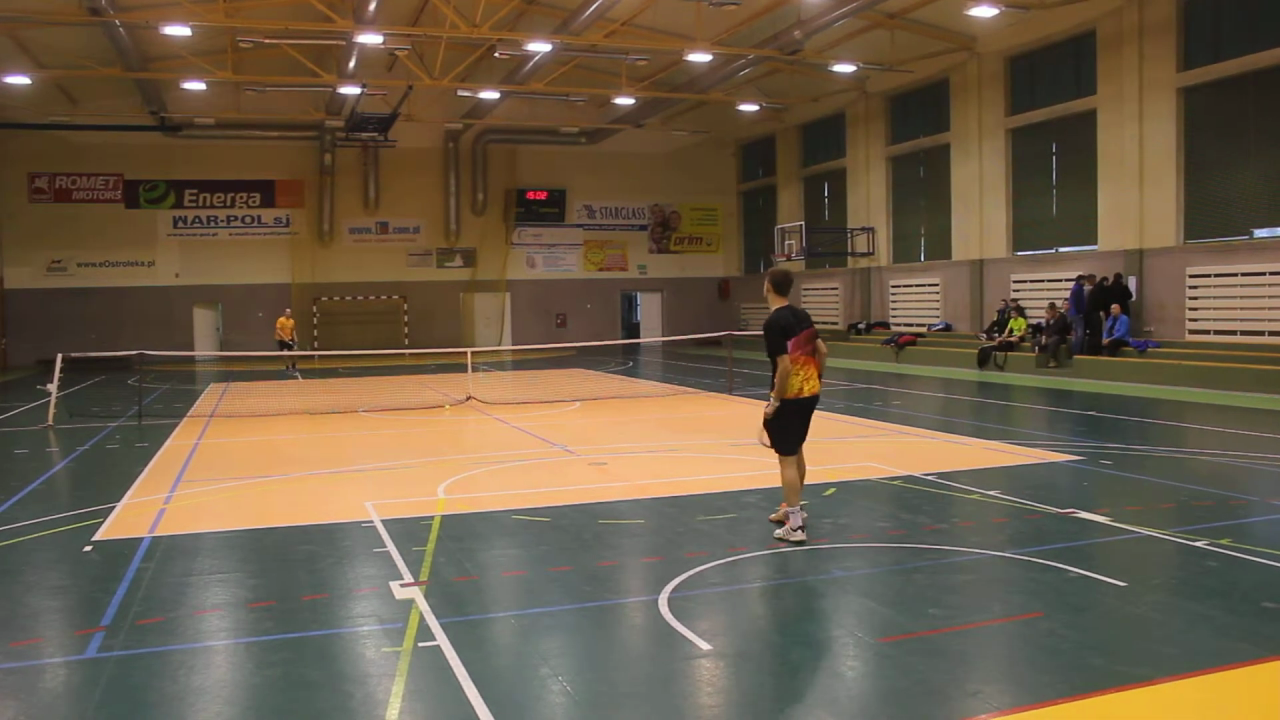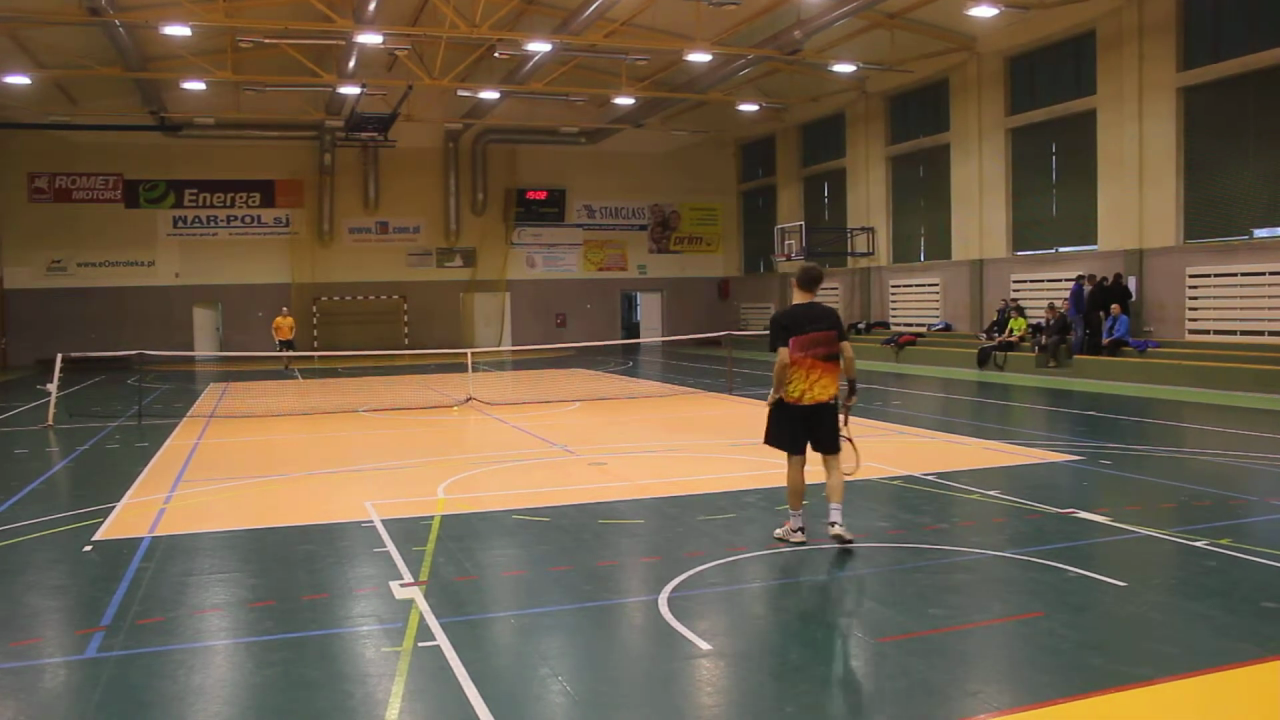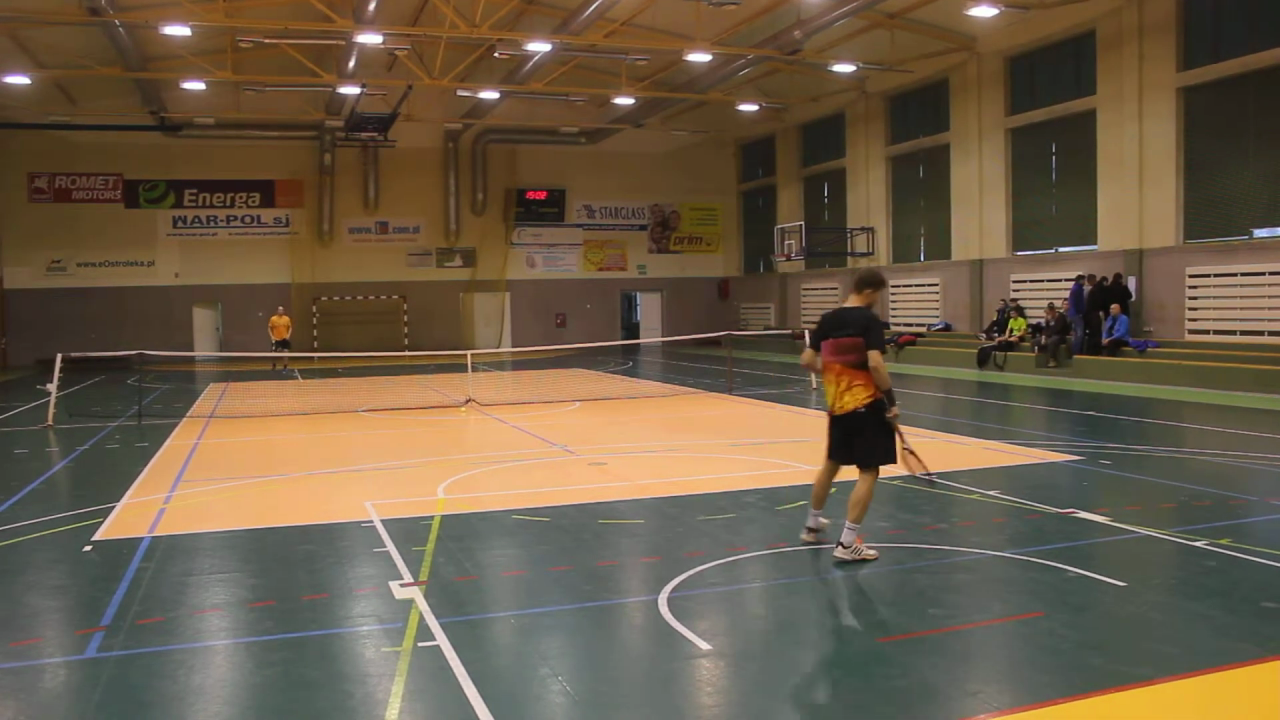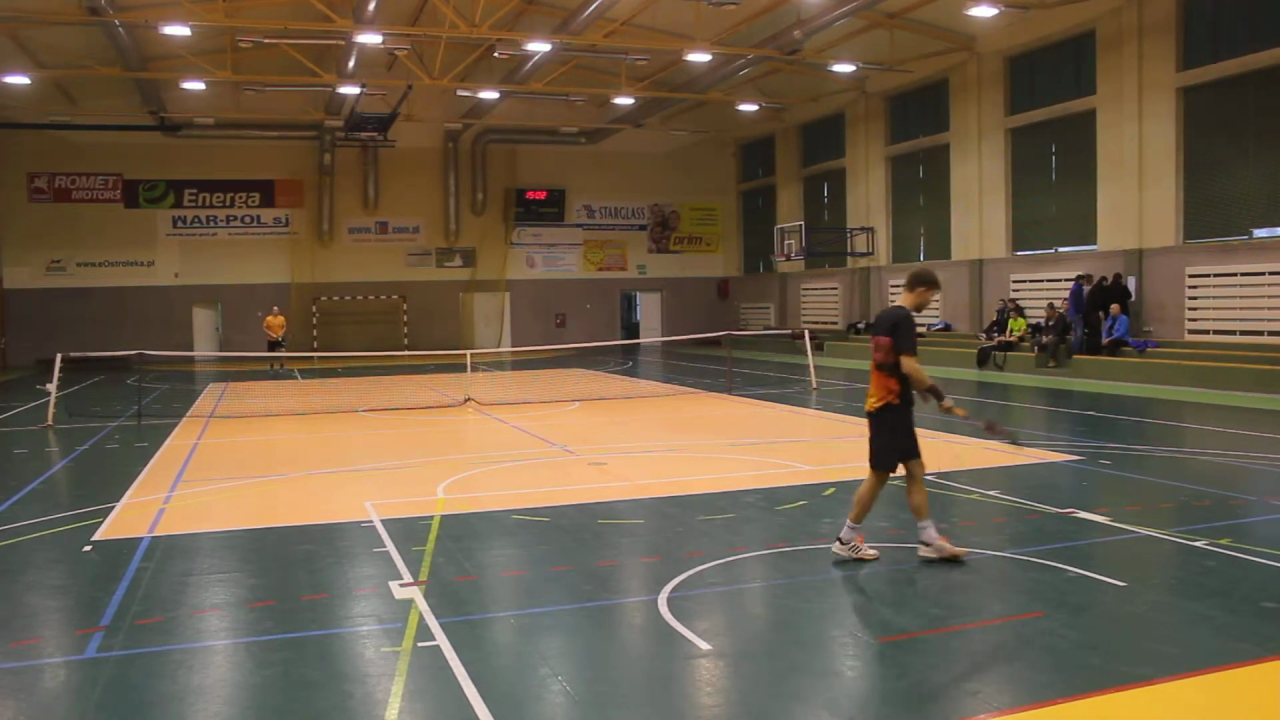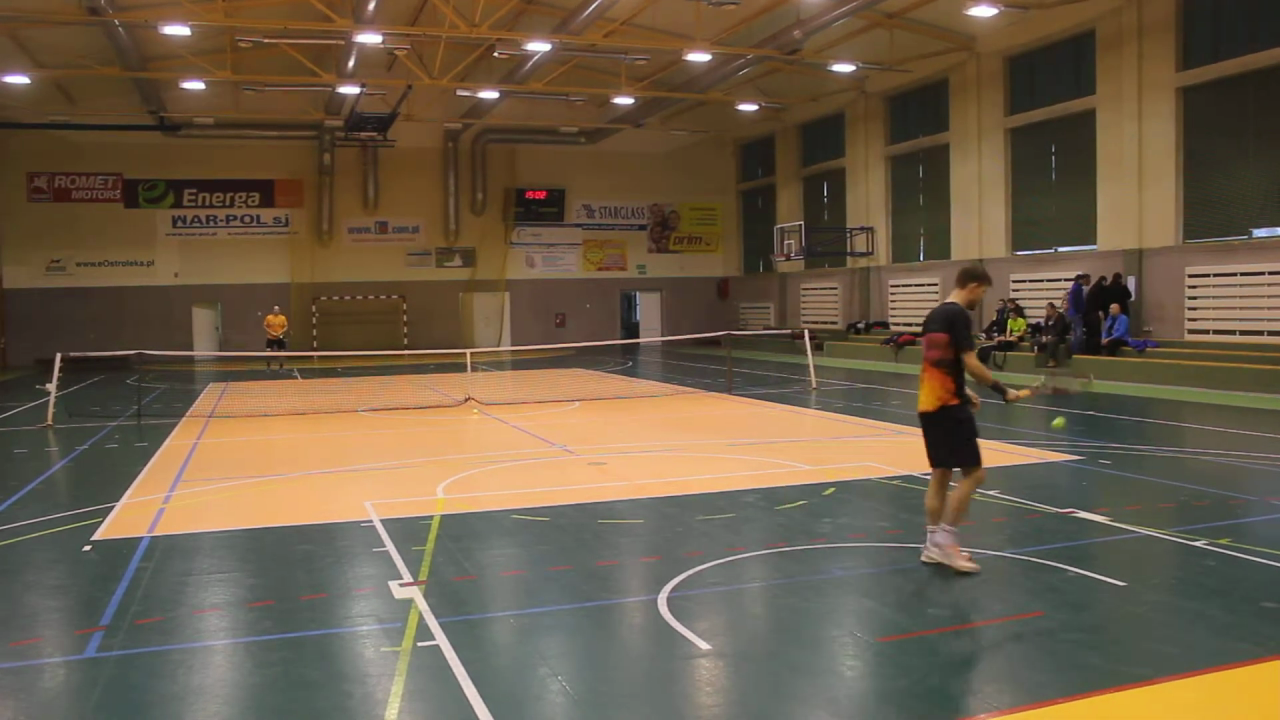
dt=0.4s
person 1, frame 1
left shoulder: (774, 323)
right shoulder: (802, 315)
left elbow: (783, 366)
right elbow: (822, 351)
left wrist: (774, 401)
left hip: (790, 397)
right hip: (810, 392)
left knee: (787, 458)
right knee: (796, 452)
left ankle: (794, 525)
right ankle: (793, 508)
person 1, frame 2
left shoulder: (782, 319)
right shoulder: (829, 314)
left elbow: (782, 359)
right elbow: (848, 355)
left wrist: (774, 391)
right wrist: (852, 388)
left hip: (793, 400)
right hip: (826, 398)
left knee: (796, 462)
right knee: (831, 461)
left ankle: (794, 527)
right ankle: (835, 521)
person 1, frame 3
left shoulder: (827, 320)
right shoulder: (869, 320)
left elbow: (807, 361)
right elbow: (875, 364)
right wrist: (891, 400)
left hip: (838, 405)
right hip: (866, 406)
left knee: (831, 465)
right knee: (869, 472)
left ankle: (812, 524)
right ankle: (848, 541)
person 1, frame 4
left shoulder: (885, 317)
right shoulder: (903, 320)
right elbow: (908, 367)
left wrist: (916, 389)
right wrist: (940, 395)
left hip: (892, 405)
right hip: (890, 408)
left knee: (915, 470)
right knee: (880, 475)
left ankle: (930, 540)
right ankle: (846, 539)
person 1, frame 5
left shoulder: (934, 315)
right shoulder: (960, 316)
right elbow: (970, 363)
left wrist: (962, 391)
right wrist: (1002, 389)
left hip: (929, 404)
right hip: (947, 406)
left knee: (940, 472)
right knee: (972, 473)
left ankle: (934, 542)
right ankle: (944, 541)
